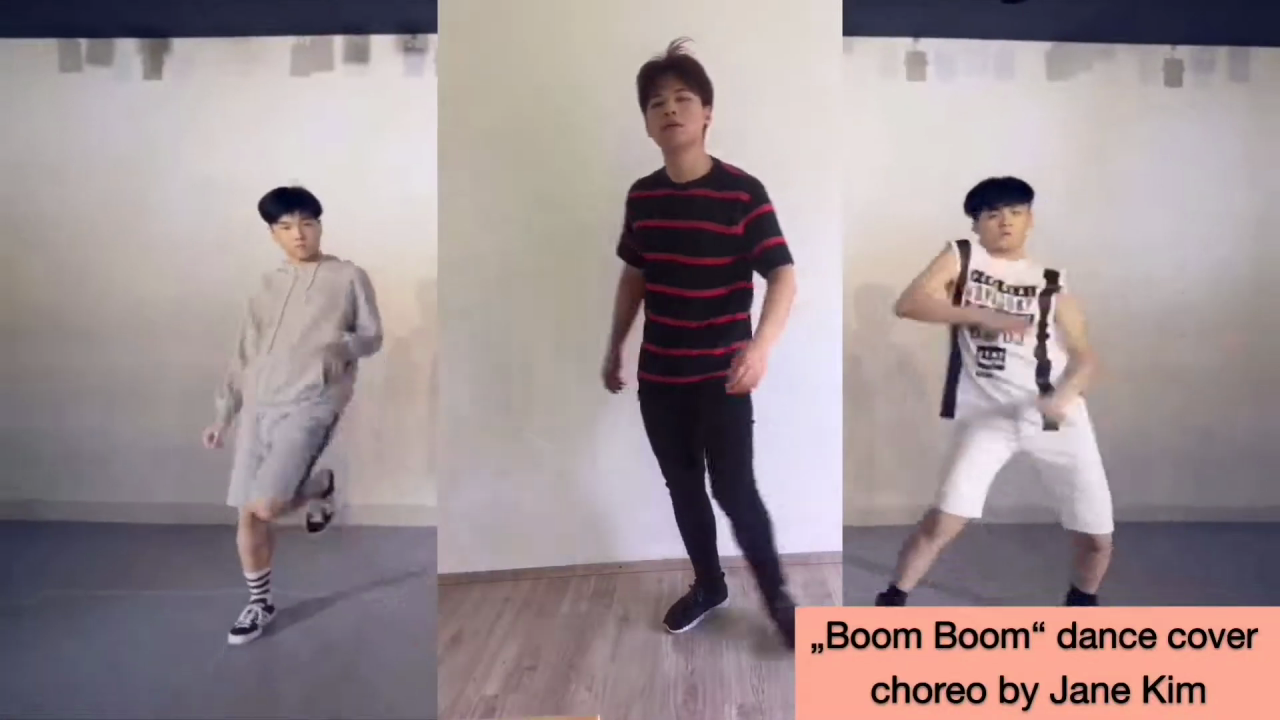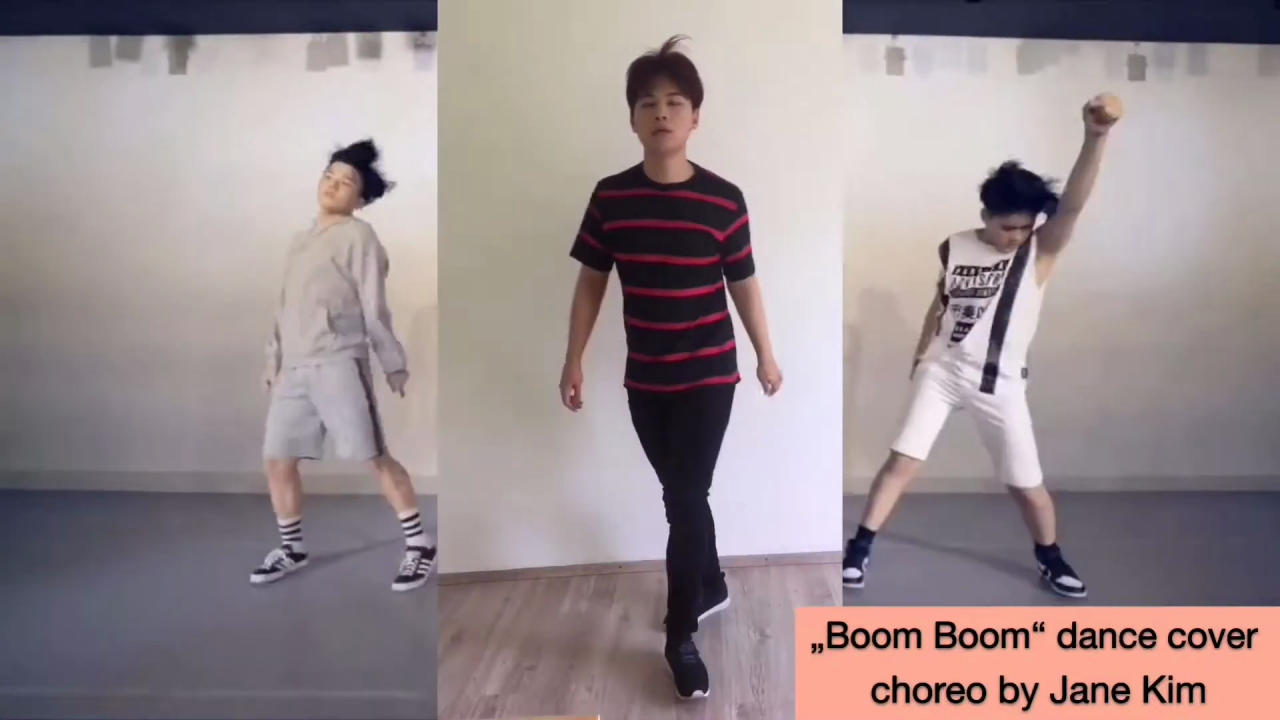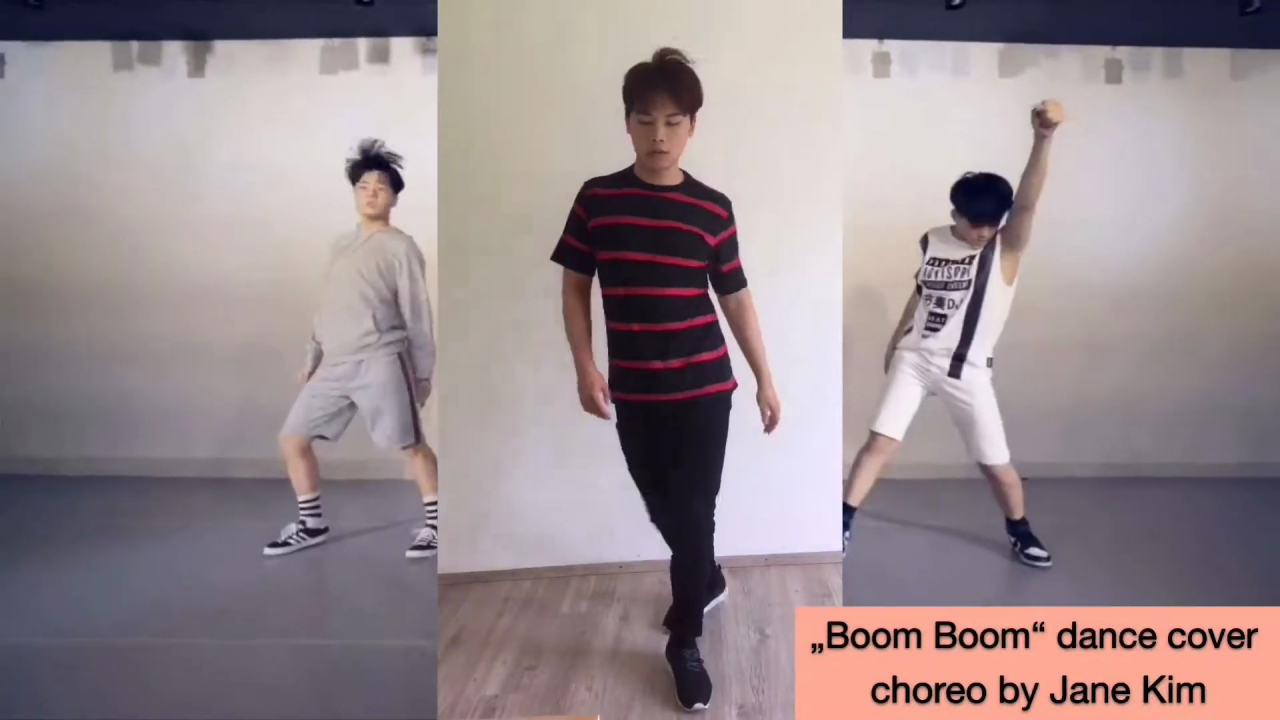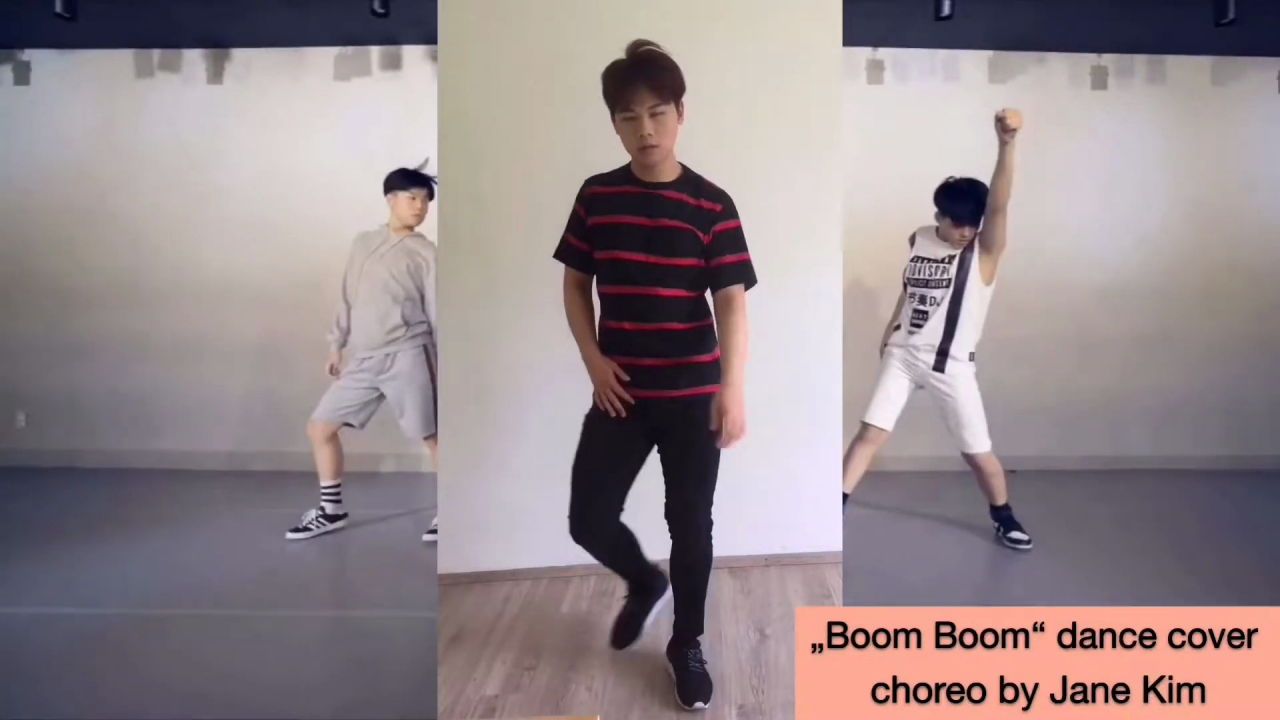
dt=0.3s
person 1, frame 1
left shoulder: (743, 193)
right shoulder: (641, 196)
left elbow: (781, 279)
left wrist: (758, 349)
right wrist: (614, 347)
left hip: (720, 373)
right hip: (657, 373)
left knee: (733, 488)
right knee: (682, 487)
left ankle: (774, 591)
right ankle: (708, 583)
person 1, frame 2
left shoulder: (723, 199)
right shoulder: (611, 196)
left elbow: (743, 283)
right elbow: (591, 281)
left wrist: (766, 356)
right wrist: (574, 360)
left hip: (708, 375)
right hip: (645, 378)
left knee: (684, 500)
right knee: (682, 497)
left ankle: (680, 636)
right ankle: (710, 586)
person 1, frame 3
left shoulder: (713, 209)
right shoulder: (597, 198)
left elbow: (735, 298)
right elbow: (574, 286)
left wrist: (765, 379)
right wrist: (583, 367)
left hip: (704, 389)
right hip: (632, 393)
left knee: (694, 516)
right knee: (665, 514)
left ankle: (685, 642)
right ankle: (707, 582)
person 1, frame 4
left shoulder: (712, 204)
right shoulder: (597, 195)
left elbow: (732, 300)
right elbow: (575, 284)
left wrist: (733, 387)
right wrist: (593, 360)
left hip: (694, 391)
right hip: (621, 391)
left knee: (690, 520)
right knee: (588, 519)
left ankle: (687, 643)
right ankle: (644, 581)
person 2, frame 1
left shoulder: (1053, 283)
right shoulder: (961, 257)
left elbow: (1083, 355)
right elbow: (907, 305)
left wrist: (1067, 394)
right wrist: (983, 315)
left hip: (1056, 418)
right hip: (985, 415)
left knee: (1097, 533)
right knee: (947, 520)
left ankle: (1083, 608)
right ankle: (891, 604)
person 2, frame 2
left shoulder: (1042, 250)
right shoulder: (953, 248)
left elbow: (1074, 203)
left wrist: (1096, 135)
right wrist: (922, 354)
left hip: (998, 383)
right hip: (939, 370)
left knee: (1027, 484)
right knee: (901, 462)
left ankle: (1050, 558)
right ankle: (858, 550)
person 2, frame 3
left shoulder: (1007, 249)
right shoulder: (932, 241)
left elbow: (1028, 201)
left wrist: (1043, 138)
right wrist: (896, 338)
left hip: (967, 370)
right hip: (914, 358)
left knee: (995, 462)
right knee: (880, 441)
left ankle: (1021, 532)
right ankle: (842, 523)
person 2, frame 4
left shoulder: (986, 250)
right shoulder: (919, 240)
left elbow: (999, 203)
left wrist: (1006, 144)
right wrist: (889, 331)
left hip: (952, 364)
right hip: (903, 354)
left knee: (978, 451)
right knee: (871, 432)
left ankle: (1004, 517)
person 3, frame 1
left shoulder: (349, 277)
right shoulder: (268, 285)
left elbow: (373, 335)
right elbow: (247, 353)
left wrist: (345, 345)
right wrist: (224, 412)
left hip: (312, 407)
right hip: (260, 409)
left knee: (268, 504)
right knee: (249, 514)
left ankle: (319, 488)
right ankle: (260, 603)
person 3, frame 2
left shoulder: (359, 236)
right shoulder: (301, 240)
left elbow: (375, 306)
left wrist: (393, 365)
right wrist: (274, 360)
left hip: (339, 362)
right hip: (296, 367)
left knee: (370, 458)
right knee: (277, 462)
left ankle: (421, 544)
right ankle: (291, 549)
person 3, frame 3
left shoulder: (401, 248)
right shoulder: (341, 245)
left elbow: (417, 313)
left wrist: (423, 372)
right wrist: (312, 357)
left hip: (379, 362)
right hip: (335, 365)
left knee: (411, 445)
right knee: (291, 440)
left ankle: (435, 524)
right ankle: (311, 525)
person 3, frame 4
left shoulder: (425, 253)
right shoulder: (362, 243)
left elbow: (437, 313)
left wrist: (440, 367)
right wrist: (336, 346)
left hip: (406, 356)
right hip: (362, 359)
left knee: (430, 436)
right knee: (319, 427)
right ankle: (332, 510)
